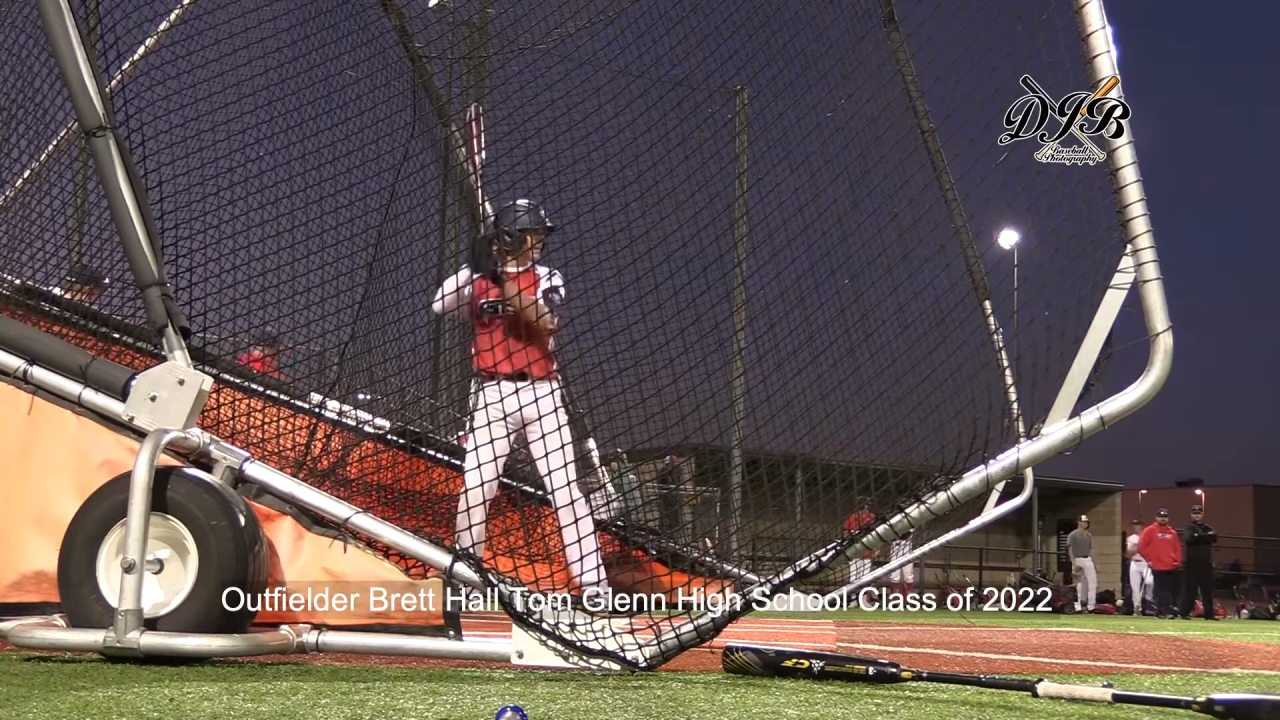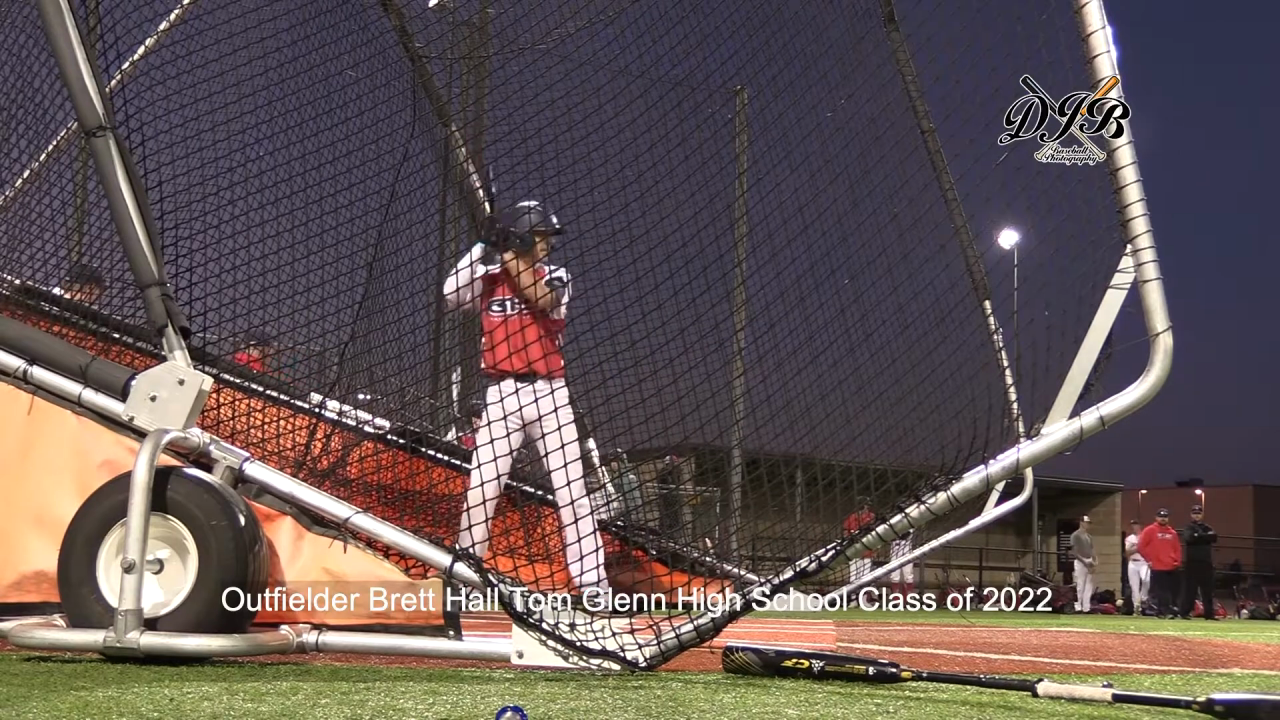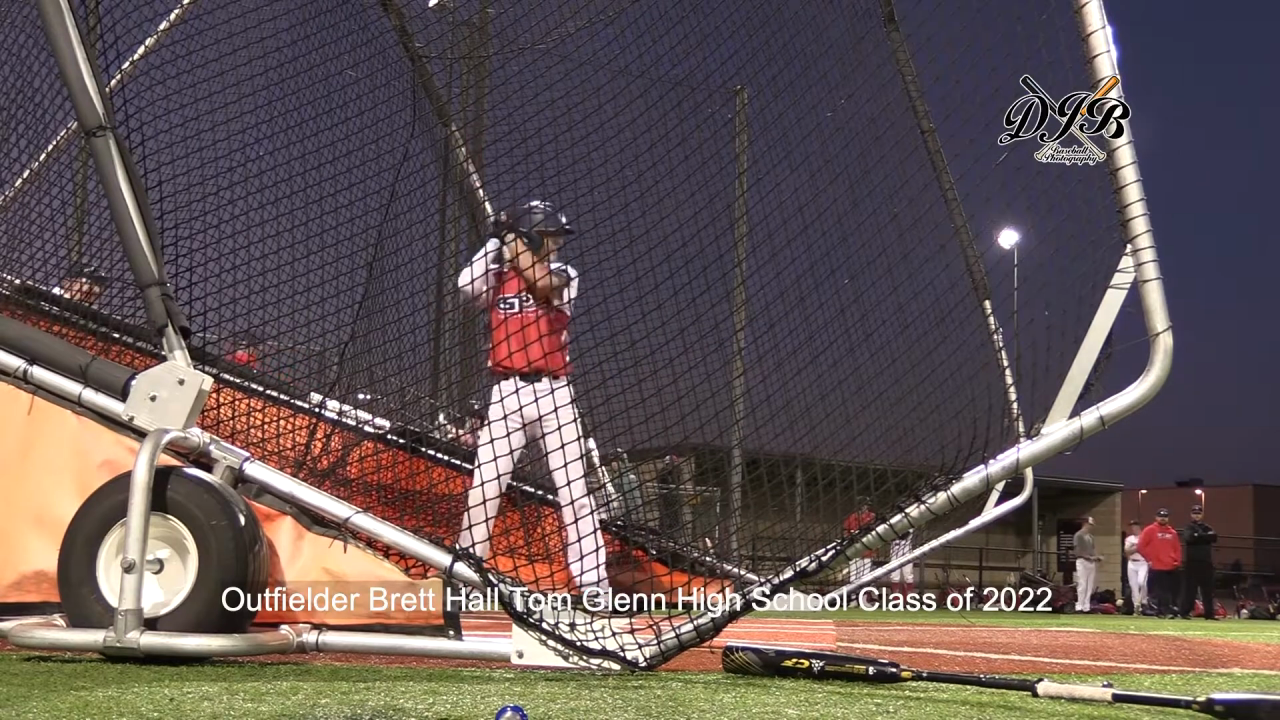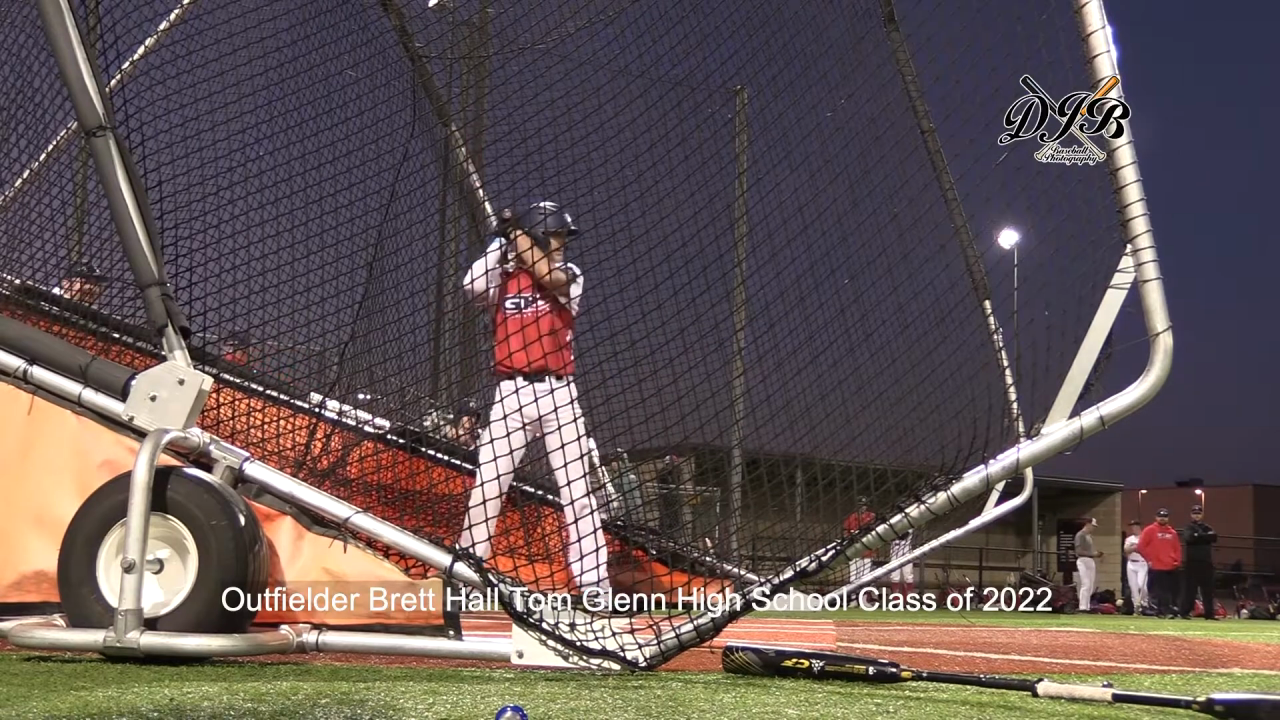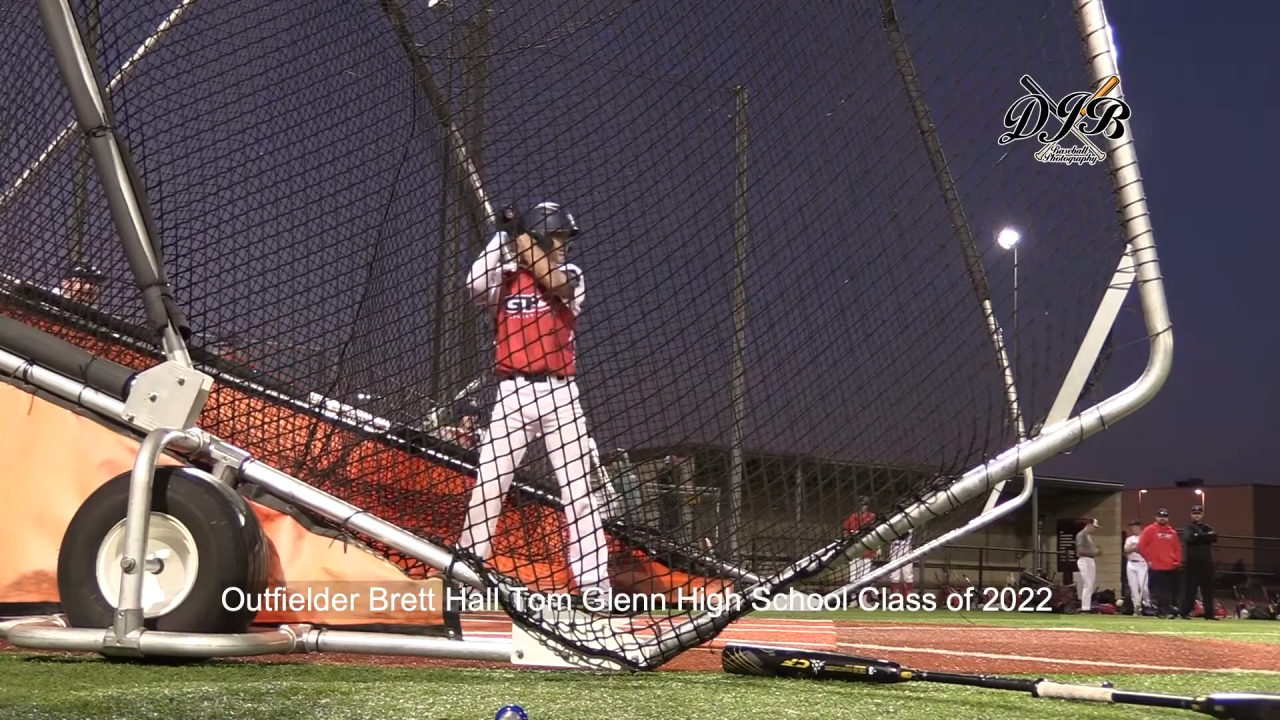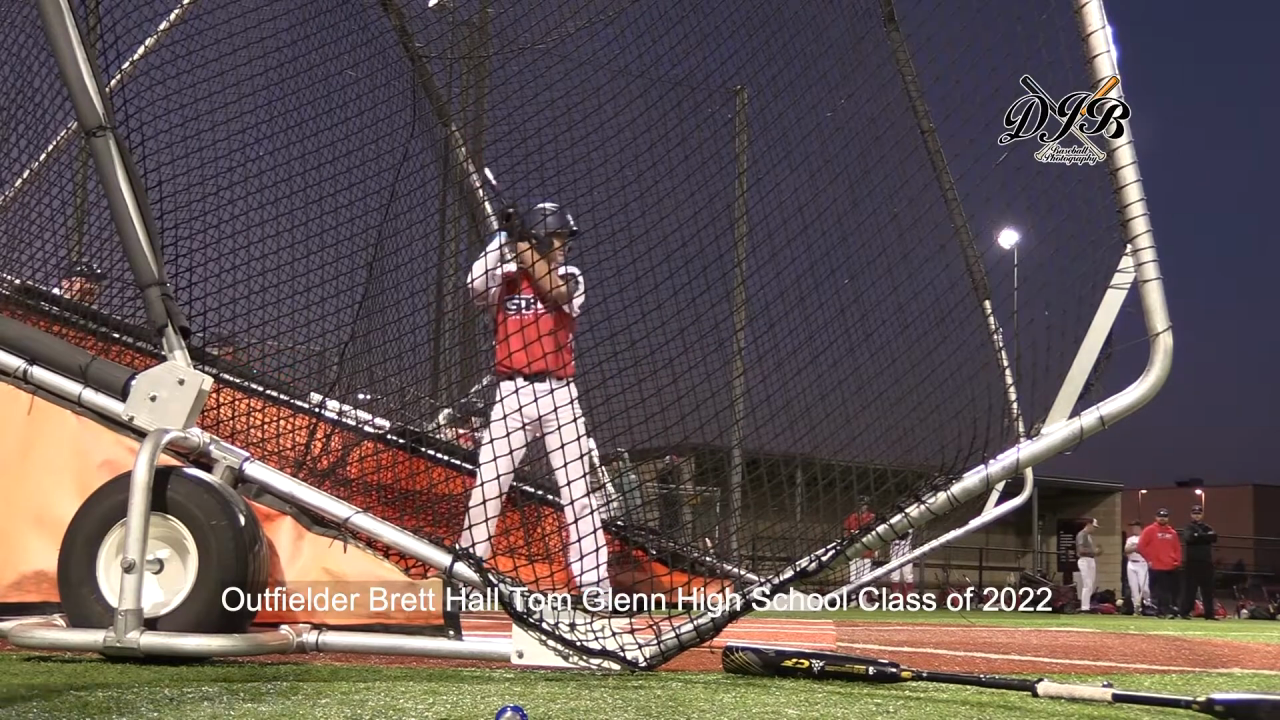
dt=0.2s
person 1, frame 1
left shoulder: (547, 278)
right shoulder: (477, 276)
left elbow: (543, 322)
right elbow: (440, 307)
left wrist: (502, 283)
right wrist: (470, 268)
left hip: (541, 392)
right hip: (493, 394)
left knee: (565, 487)
right knee: (475, 487)
left ankle: (593, 580)
person 1, frame 2
left shoulder: (555, 276)
right shoulder: (487, 277)
left elbow: (541, 299)
right elbow: (451, 294)
left wrist: (506, 253)
right wrist: (483, 246)
left hip: (549, 393)
right hip: (502, 394)
left knee: (571, 488)
right knee: (481, 487)
left ankle: (592, 581)
person 1, frame 3
left shoulder: (563, 274)
right shoulder: (497, 276)
left elbow: (543, 282)
right elbow: (467, 286)
left wrist: (511, 236)
right wrist: (496, 240)
left hip: (553, 392)
right hip: (507, 393)
left knee: (574, 488)
right knee: (484, 486)
left ankle: (593, 580)
person 1, frame 4
left shoulder: (569, 275)
right shoulder: (503, 277)
left elbow: (549, 278)
right elbow: (473, 286)
left wrist: (518, 233)
right wrist: (502, 240)
left hip: (558, 393)
right hip: (511, 393)
left knee: (576, 488)
right knee: (487, 485)
left ankle: (594, 580)
person 1, frame 5
left shoulder: (571, 276)
right shoulder: (505, 277)
left elbow: (555, 282)
right elbow: (476, 285)
left wrist: (521, 234)
right wrist: (501, 235)
left hip: (559, 393)
right hip: (513, 393)
left knee: (577, 489)
right knee: (488, 485)
left ankle: (594, 581)
person 1, frame 6
left shoulder: (570, 277)
right shoulder: (505, 276)
left elbow: (555, 291)
right elbow: (477, 285)
left wrist: (522, 242)
right wrist: (503, 237)
left hip: (558, 393)
right hip: (512, 393)
left knee: (577, 489)
right knee: (488, 486)
left ankle: (594, 581)
